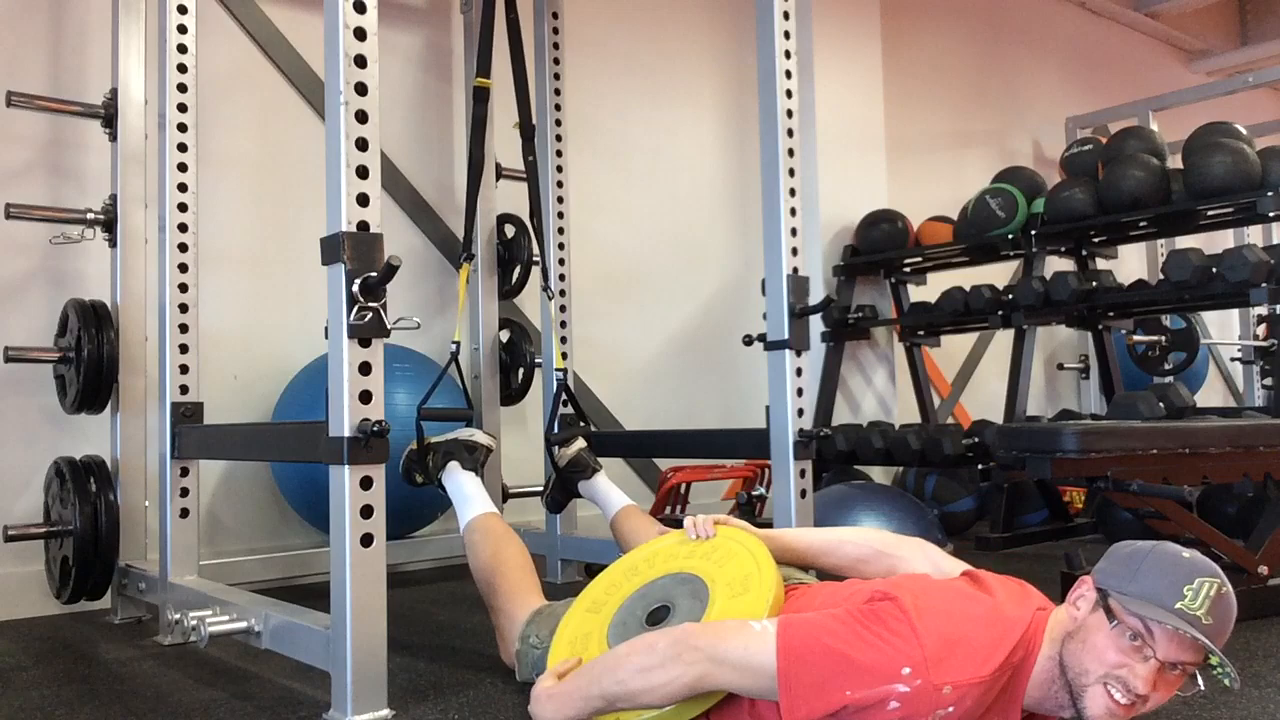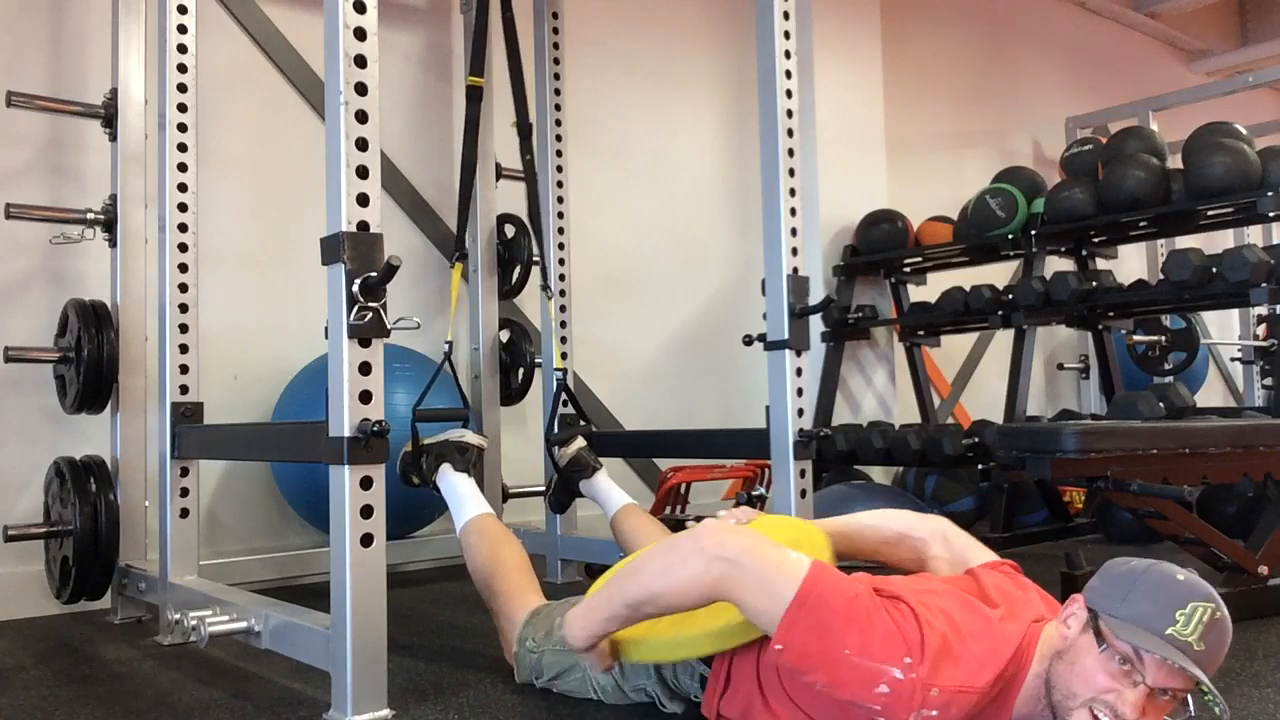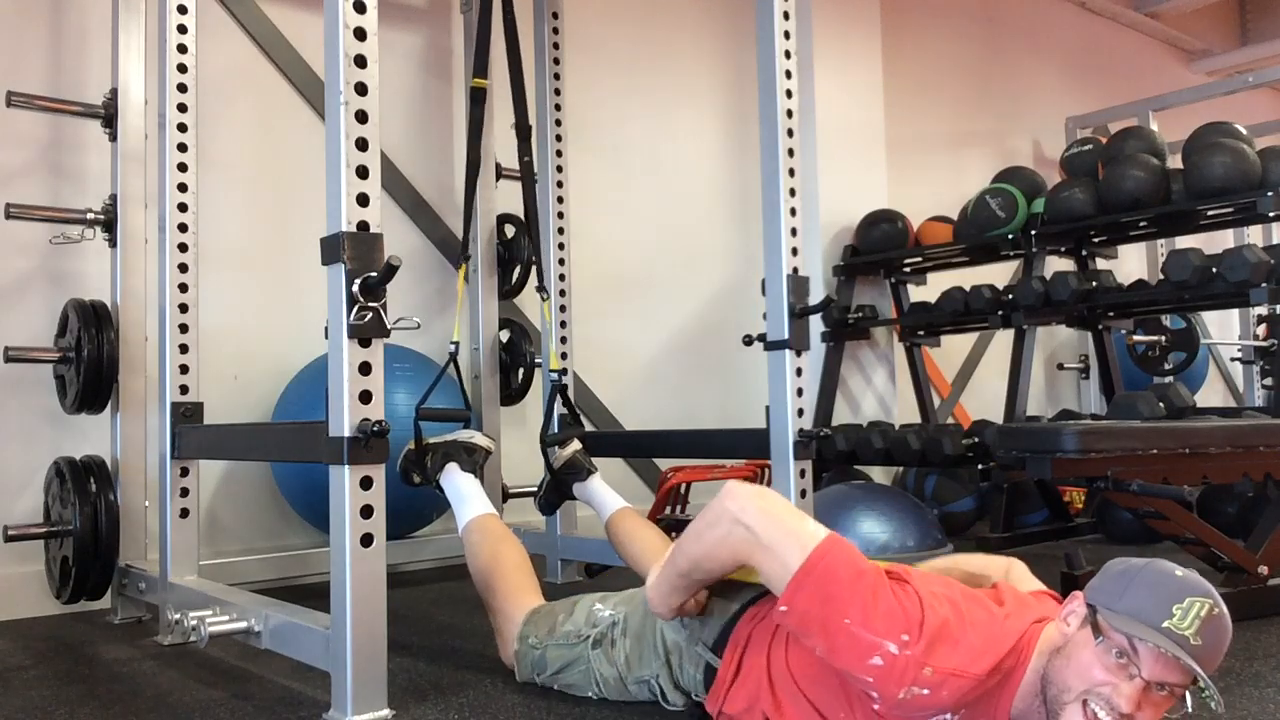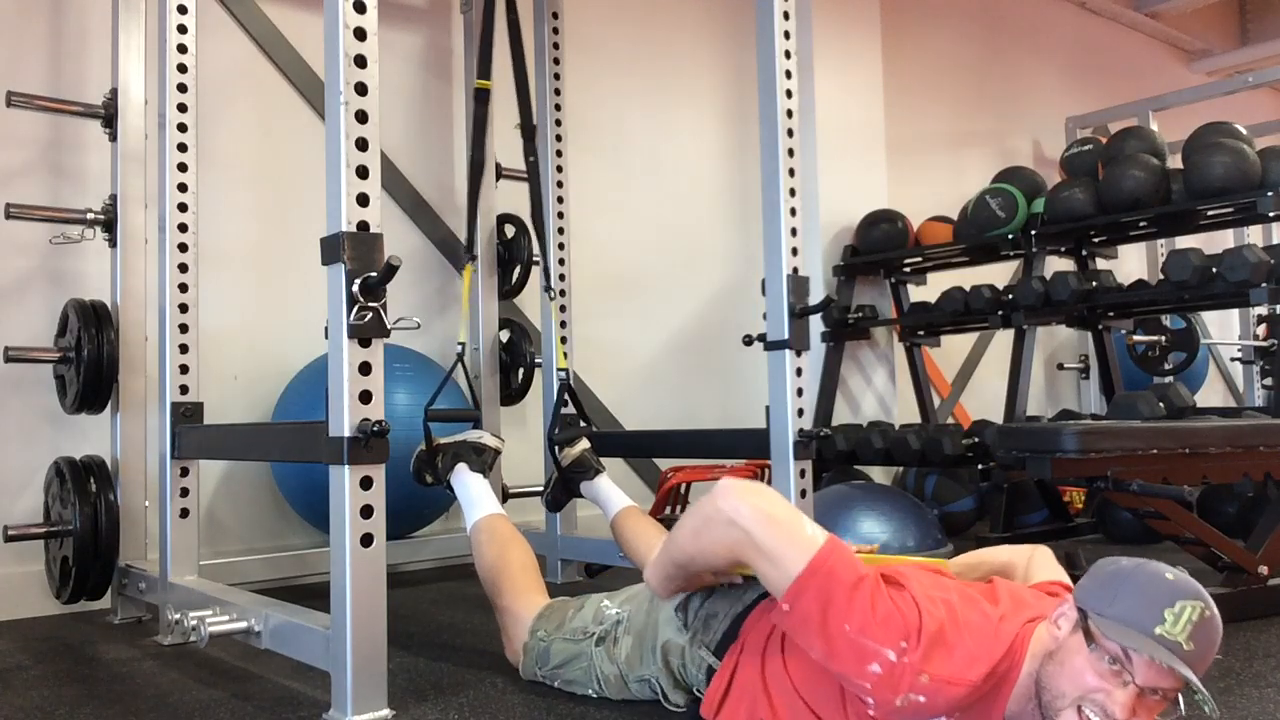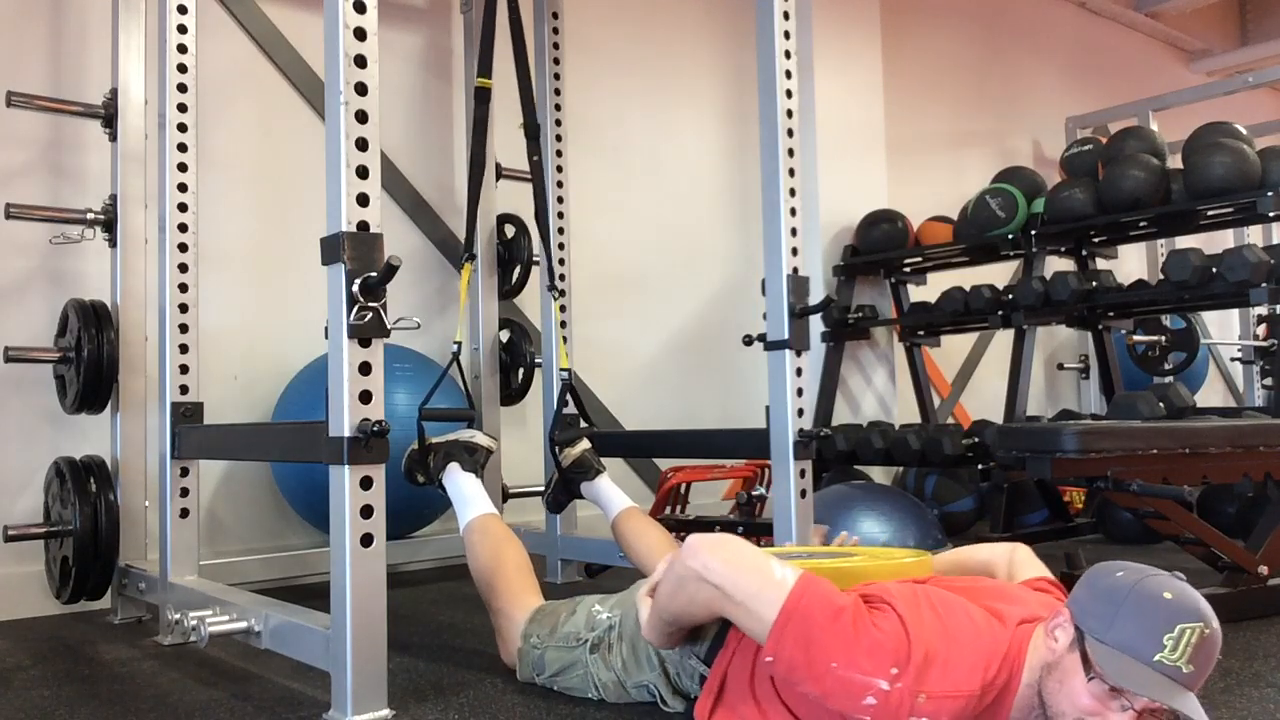
dt=0.5s
person 1, frame 1
left shoulder: (1029, 614)
left elbow: (894, 551)
left wrist: (762, 541)
left hip: (770, 604)
right hip: (702, 630)
right knee: (526, 635)
left ankle: (586, 472)
right ankle: (461, 473)
person 1, frame 2
left shoulder: (1035, 616)
left elbow: (925, 531)
right elbow: (720, 555)
right wrist: (588, 623)
left hip: (763, 598)
left knee: (663, 552)
right knee: (532, 639)
left ankle: (588, 472)
right ankle: (456, 474)
person 1, frame 3
left shoulder: (1062, 644)
right shoulder: (923, 651)
left elbow: (1008, 569)
right elbow: (745, 509)
right wrist: (669, 593)
left hip: (775, 617)
right hip: (709, 642)
left knee: (676, 570)
right knee: (524, 638)
left ankle: (580, 476)
right ankle: (458, 473)
person 1, frame 4
left shoulder: (1063, 638)
right shoulder: (922, 654)
left elbow: (1037, 559)
right elbow: (740, 505)
right wrist: (665, 580)
left hip: (775, 611)
right hip: (709, 642)
right knee: (531, 638)
left ankle: (589, 474)
right ankle: (469, 473)
person 1, frame 5
left shoulder: (1052, 617)
left elbow: (1010, 555)
right elbow: (713, 558)
right wrist: (660, 619)
left hip: (766, 611)
left knee: (674, 572)
right knee: (525, 637)
left ankle: (588, 474)
right ankle: (460, 473)
